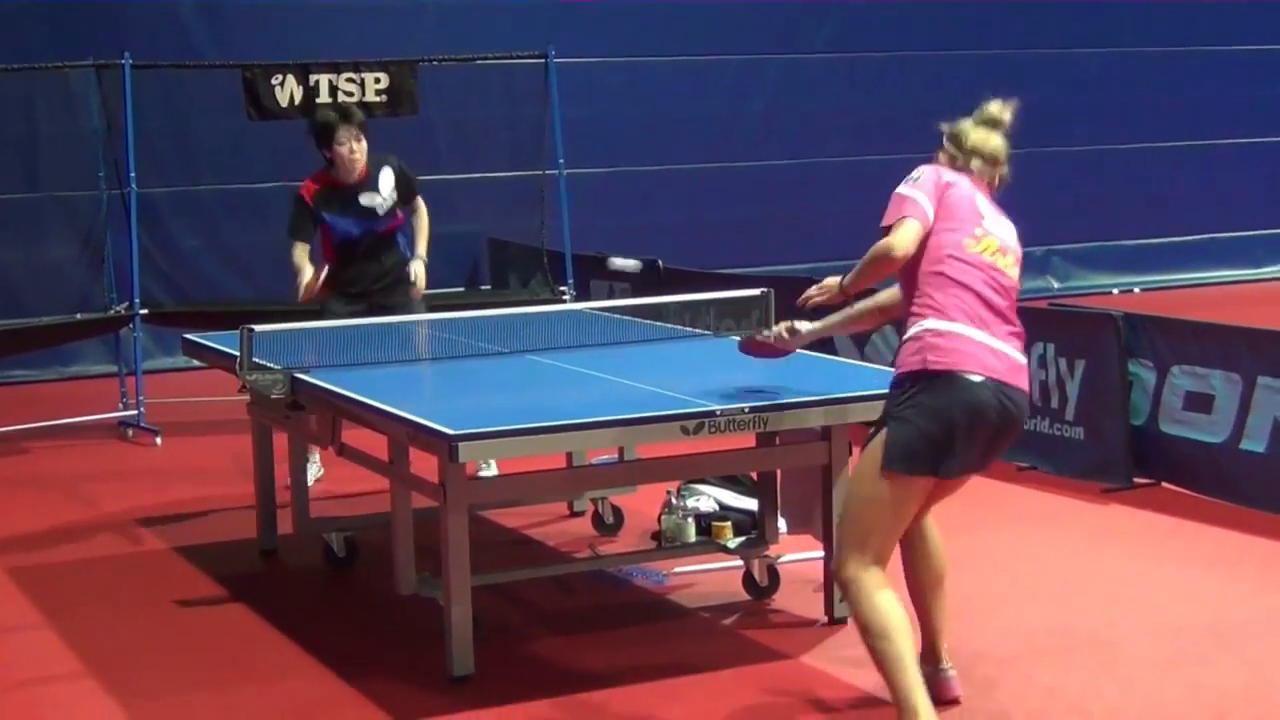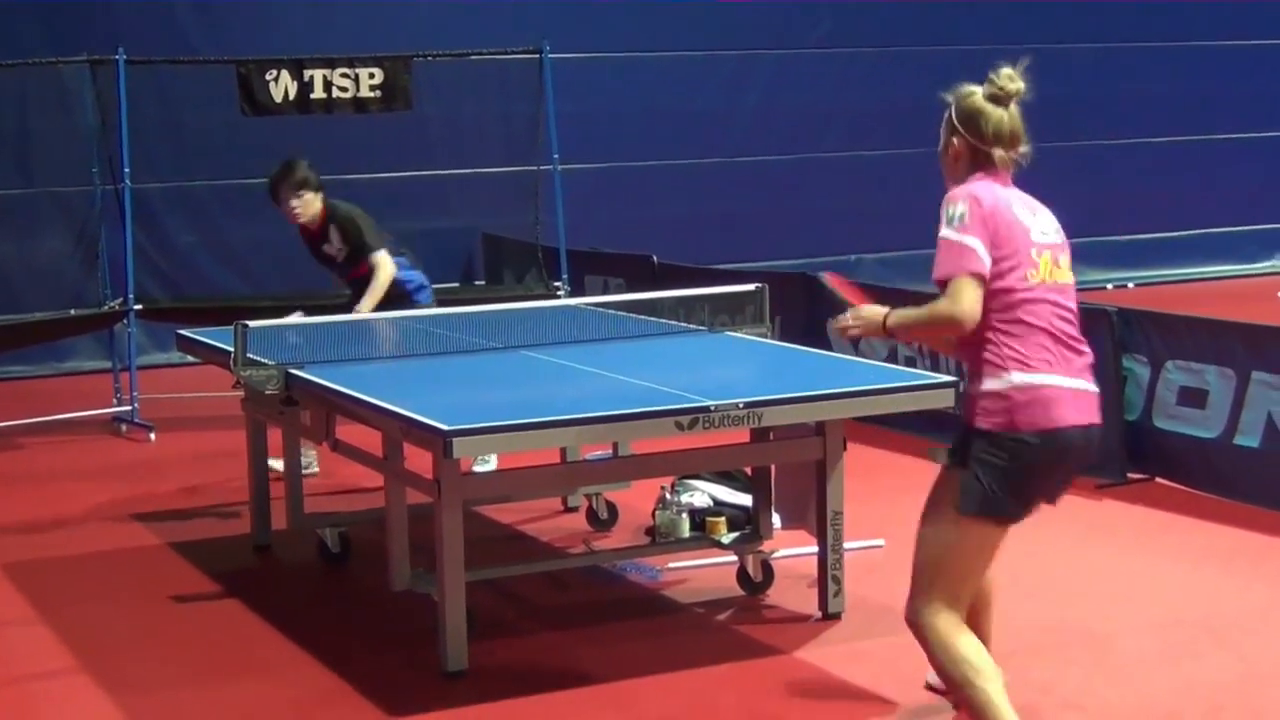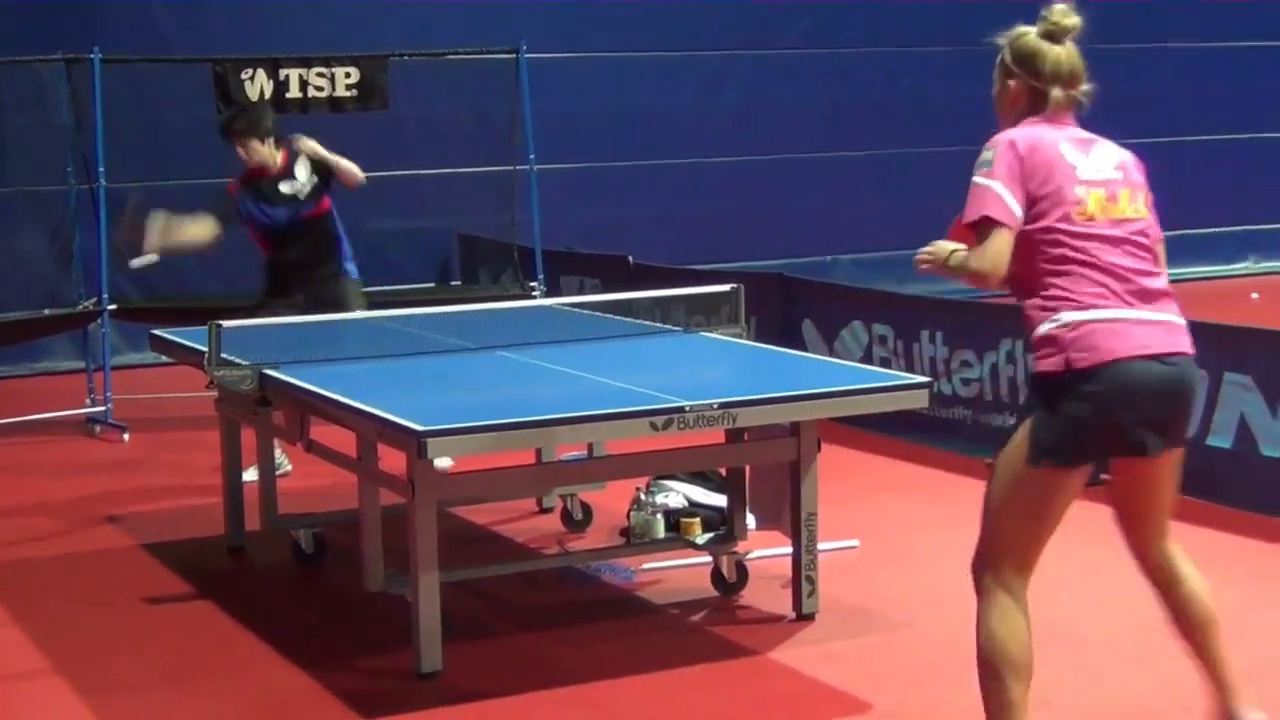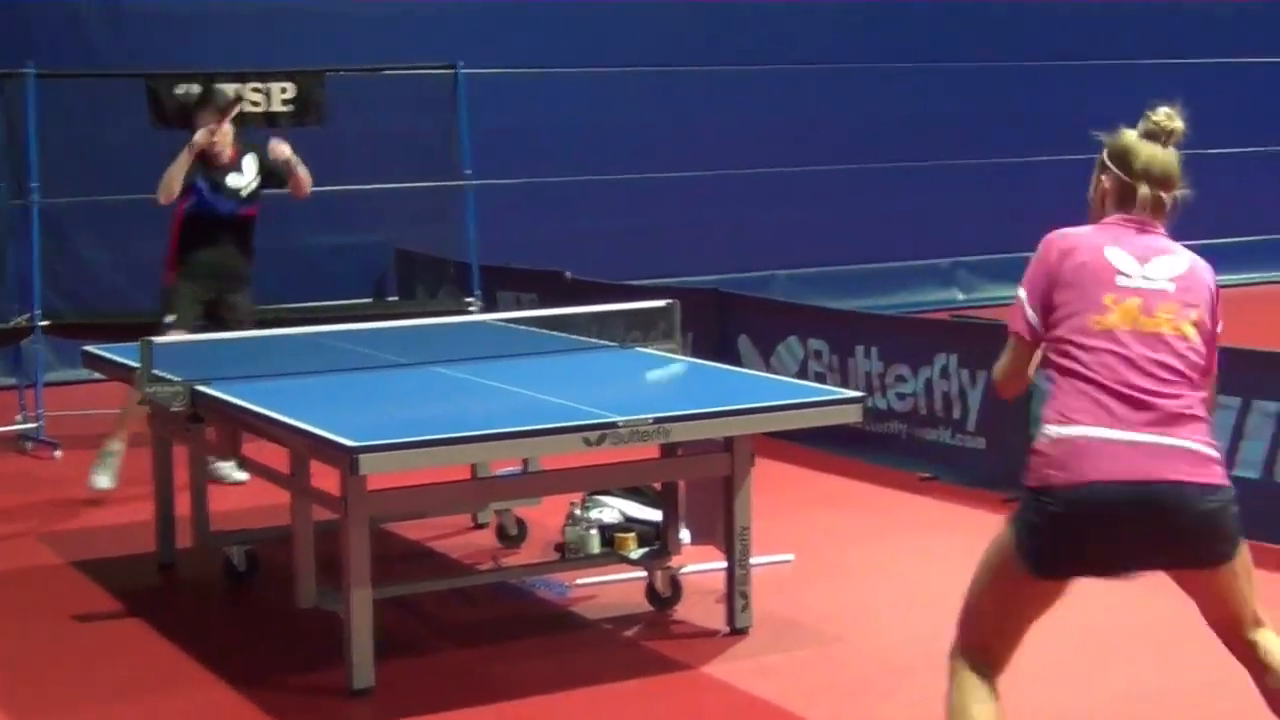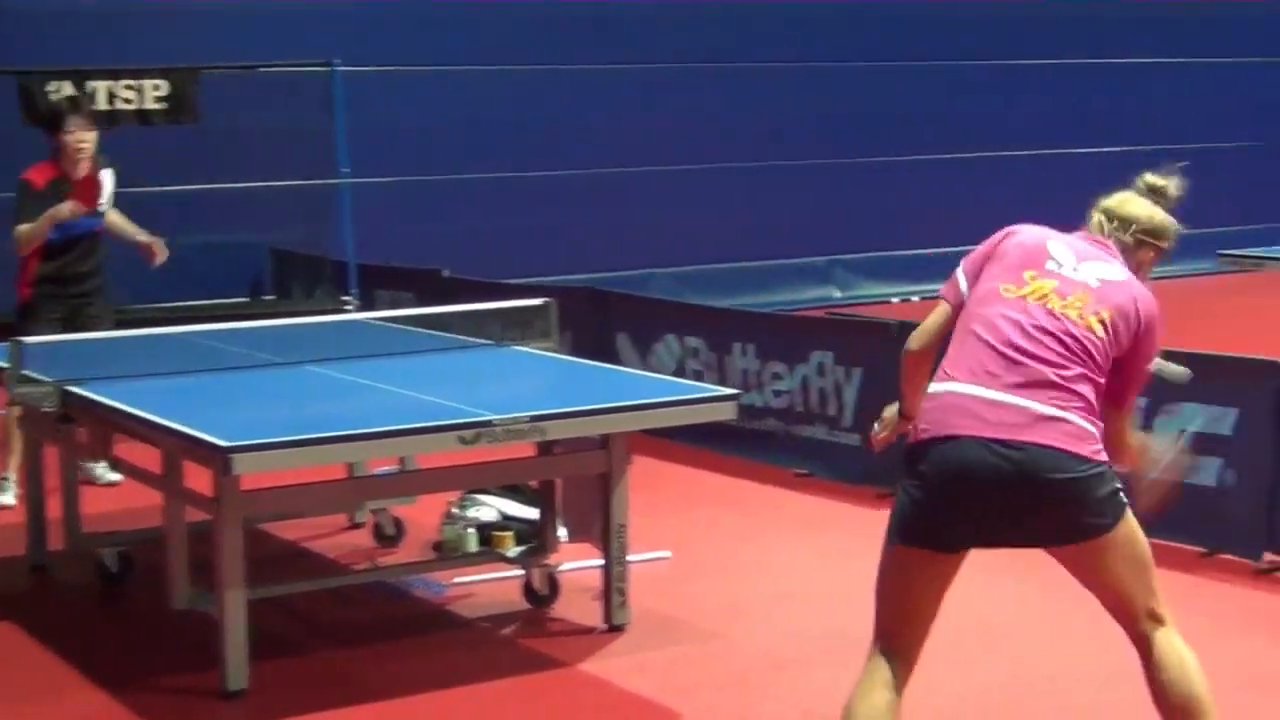
dt=0.3s
person 1, frame 1
left shoulder: (932, 178)
right shoulder: (1001, 223)
left elbow: (899, 252)
right elbow: (906, 298)
left wrist: (841, 287)
right wrist: (814, 329)
left hip: (946, 378)
right hip: (1005, 390)
left knee: (859, 567)
right knee: (908, 518)
person 1, frame 2
left shoulder: (968, 200)
right shoulder: (1037, 213)
left elbow: (963, 317)
left wrist: (885, 320)
right wrist: (887, 321)
left hip: (1017, 418)
right hip: (1077, 418)
left knee: (932, 611)
right knee: (959, 545)
person 1, frame 3
left shoulder: (1013, 148)
right shoulder: (1122, 159)
left elbow: (990, 270)
left wrist: (956, 256)
left hip: (1084, 373)
right hip: (1165, 363)
left knee: (997, 575)
right knee: (1153, 544)
person 1, frame 4
left shoulder: (1063, 247)
right shoulder: (1198, 273)
left elbow: (1007, 381)
left wrist: (1044, 342)
left hip: (1074, 488)
right hip: (1190, 484)
left knee: (973, 665)
person 1, frame 5
left shoulder: (1014, 239)
right shoulder: (1137, 300)
left elbow: (920, 348)
left wrist: (907, 412)
right wrist: (1142, 474)
left hip: (954, 448)
right hip: (1065, 458)
left knee: (889, 658)
right knee: (1152, 628)
person 2, frame 1
left shoulder: (389, 171)
right shoulder: (310, 194)
left elbow: (419, 210)
right elbow: (300, 247)
left wrist: (420, 260)
right wrist: (306, 275)
left hip: (396, 285)
right hip: (345, 293)
right ankle: (311, 459)
person 2, frame 2
left shoulder: (347, 218)
right shoulder: (308, 233)
left elbow: (385, 268)
left wrist: (359, 315)
left hip: (406, 296)
right hip: (362, 305)
right ankle: (306, 454)
person 2, frame 3
left shoulder: (308, 160)
right shoulder: (243, 187)
left elbow: (357, 178)
right elbow: (207, 229)
left wrist: (322, 155)
right wrist: (166, 234)
left hip: (334, 277)
right hip: (284, 288)
right ankle: (274, 455)
person 2, frame 4
left shoulder: (253, 157)
right shoulder: (188, 157)
left elbow: (302, 190)
right elbow: (165, 197)
left wrist: (291, 160)
right wrist: (193, 149)
left hip: (234, 281)
right hip: (188, 278)
left ankle: (219, 456)
right ankle: (114, 448)
person 2, frame 5
left shoulder: (104, 172)
right shoulder: (35, 181)
left wrist: (142, 237)
right wrist: (54, 216)
left hip: (88, 291)
right hip: (43, 295)
left ankle: (90, 457)
